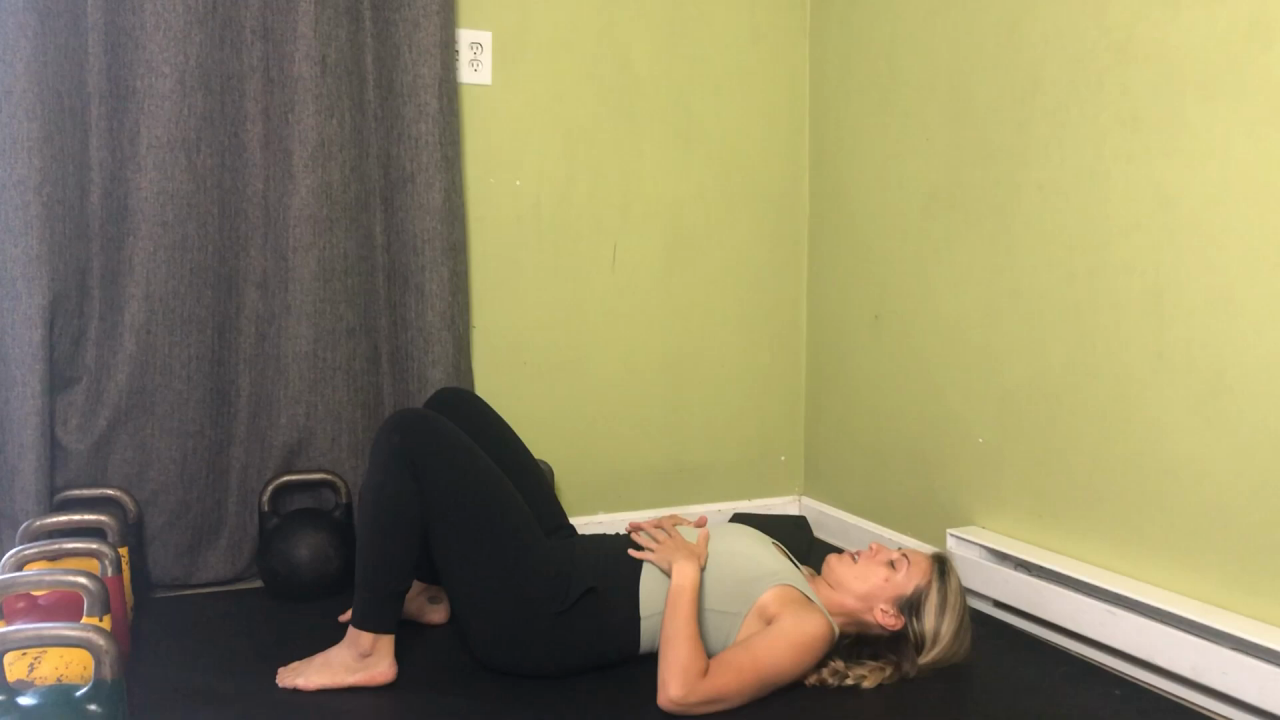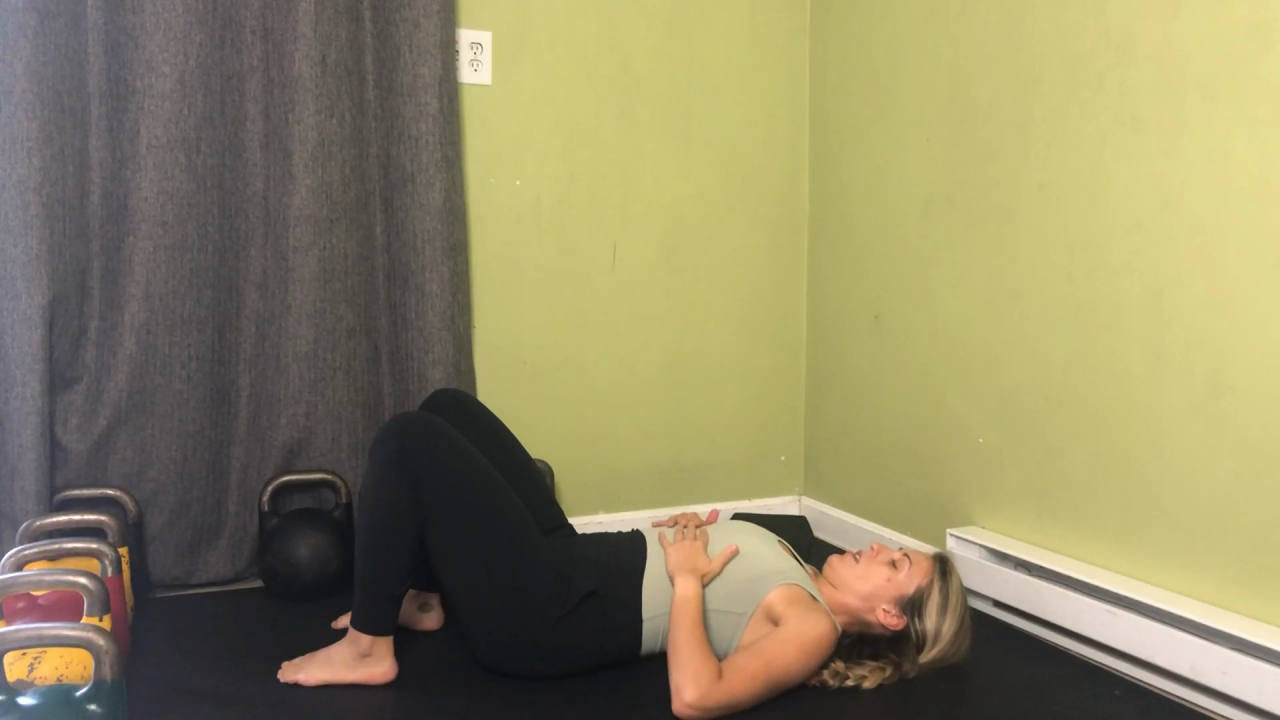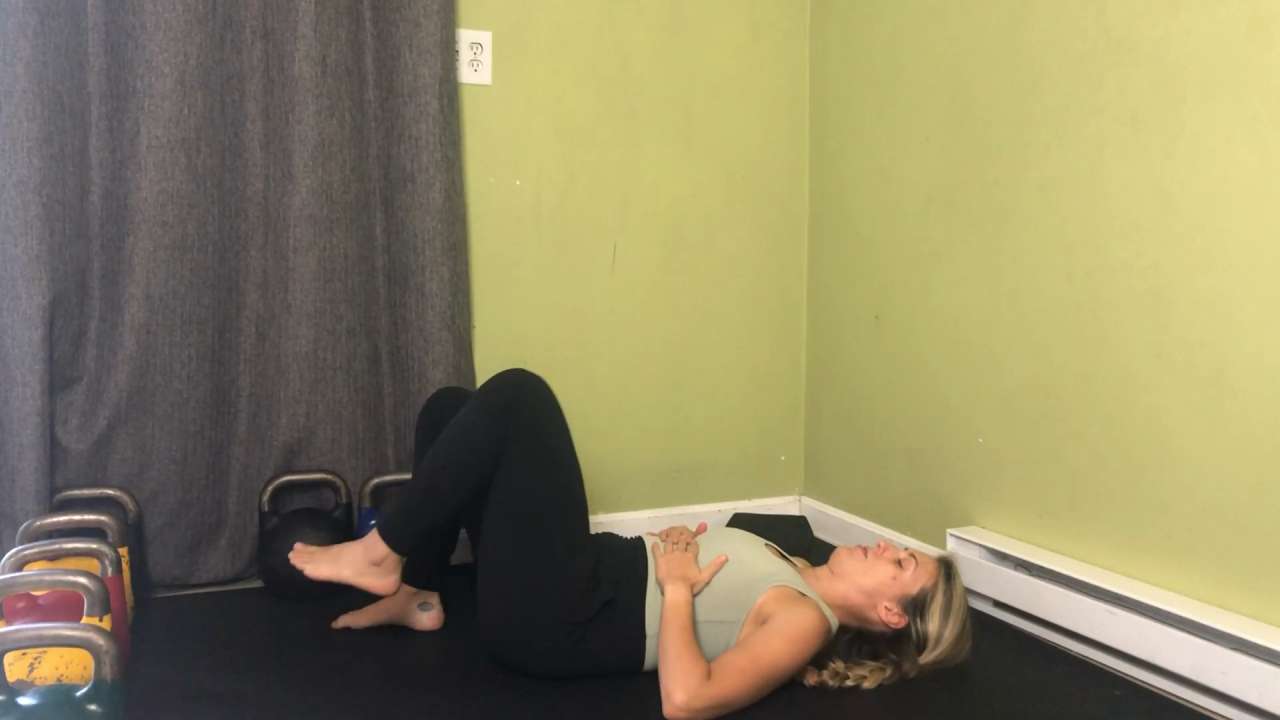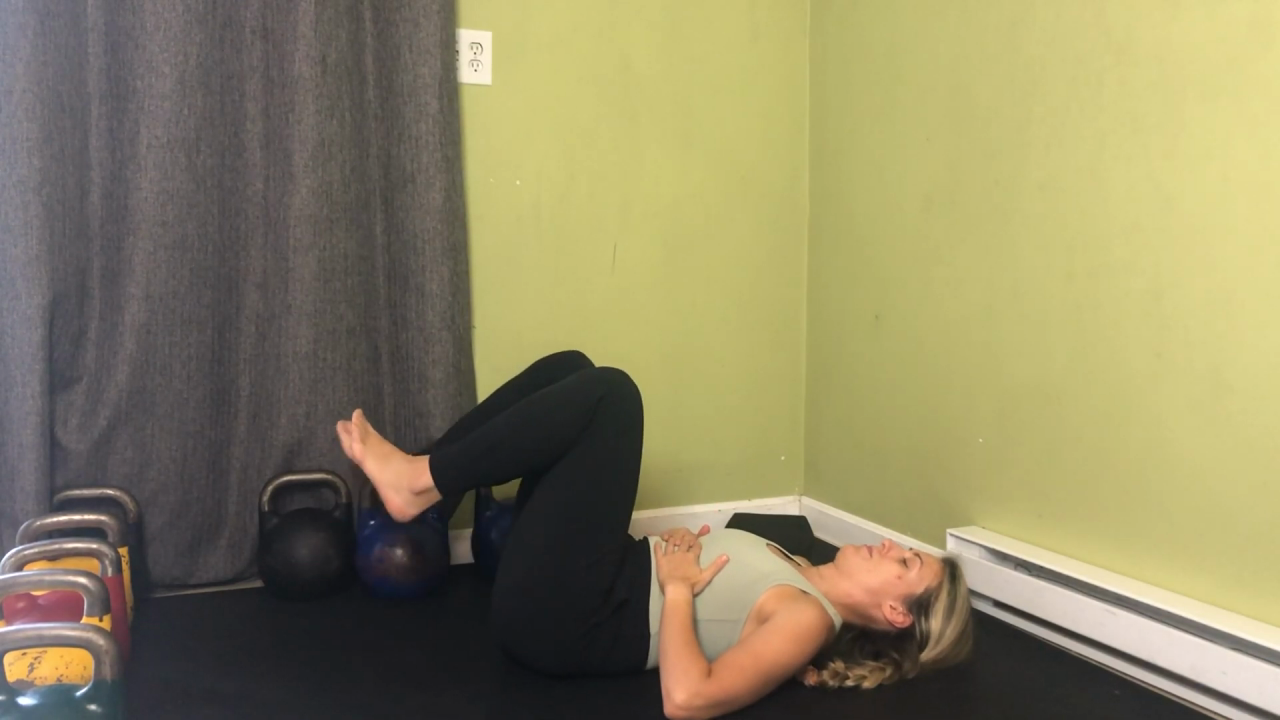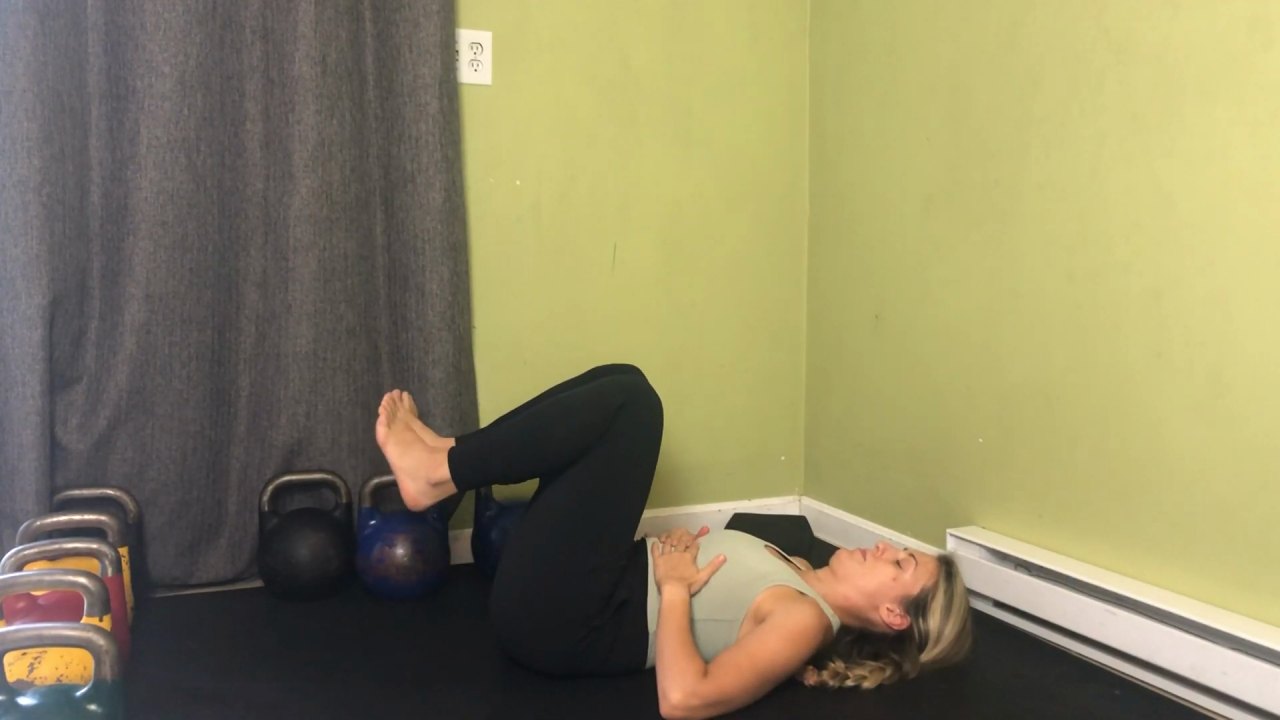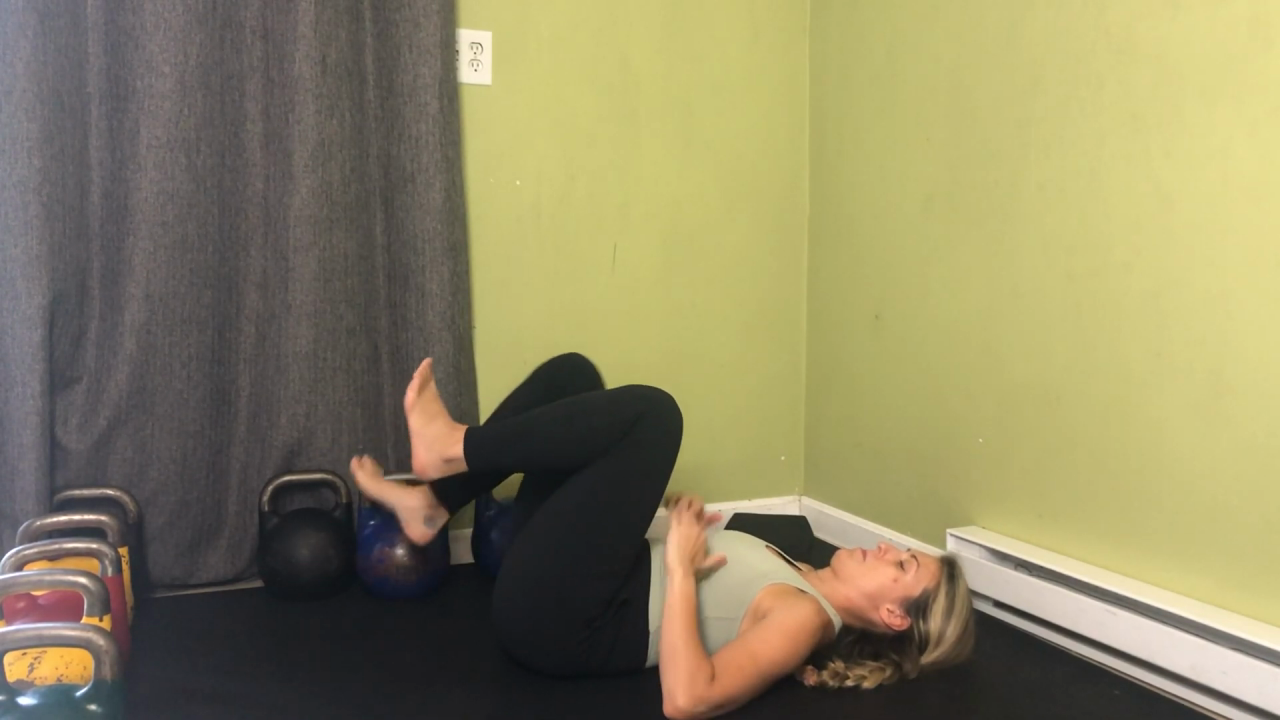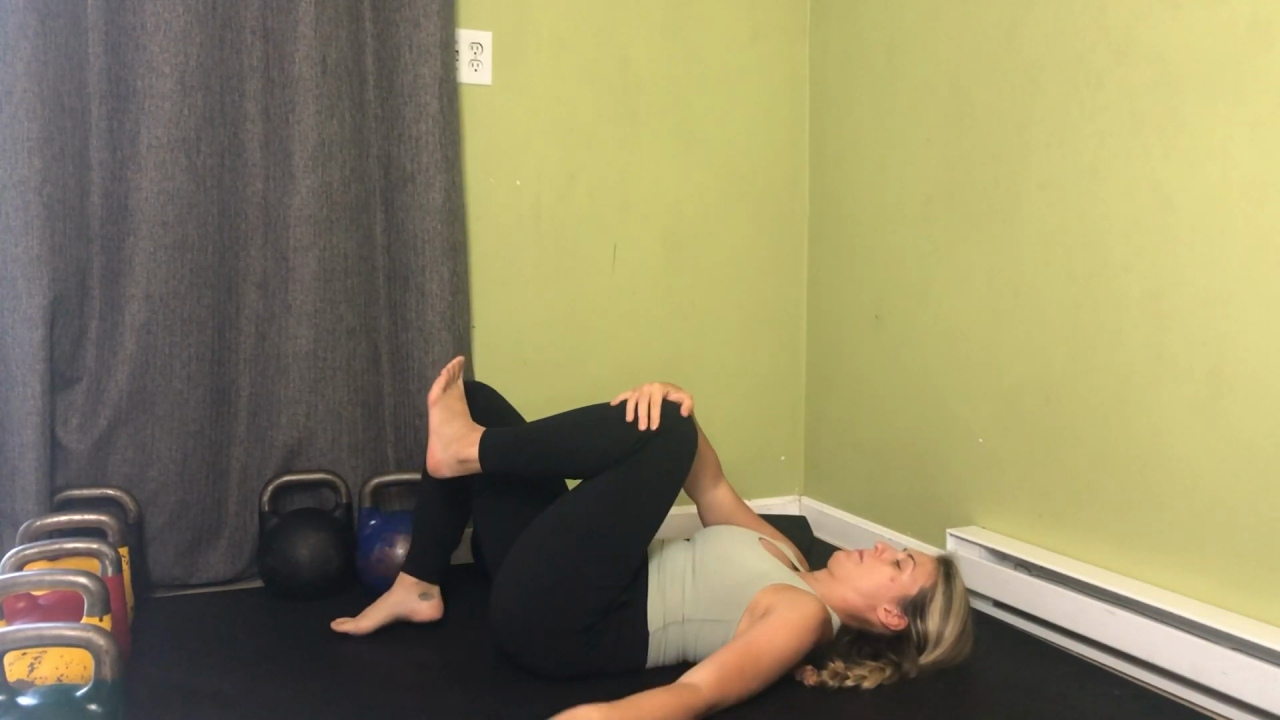
dt=0.5s
person 1, frame 1
left shoulder: (808, 629)
right shoulder: (798, 582)
left wrist: (684, 569)
right wrist: (675, 534)
left hip: (538, 617)
right hip: (567, 565)
left knee: (409, 437)
right knee: (452, 406)
left ankle: (367, 651)
right ankle: (426, 591)
person 1, frame 2
left shoulder: (813, 629)
right shoulder: (801, 580)
left wrist: (687, 579)
right wrist: (690, 533)
left hip: (539, 617)
right hip: (571, 562)
left knee: (405, 443)
right knee: (446, 408)
left ankle: (368, 647)
right ankle: (421, 597)
person 1, frame 3
left shoulder: (805, 623)
right shoulder: (796, 578)
left wrist: (675, 587)
right wrist: (677, 547)
left hip: (549, 620)
right hip: (603, 570)
left knee: (517, 395)
right knee: (451, 408)
left ankle: (382, 555)
right ankle: (415, 597)
person 1, frame 4
left shoulder: (808, 619)
right shoulder: (800, 577)
left wrist: (678, 586)
right wrist: (678, 549)
left hip: (557, 617)
right hip: (588, 585)
left knee: (607, 394)
right knee: (568, 371)
left ankle: (421, 482)
right ankle: (422, 477)
person 1, frame 5
left shoulder: (805, 620)
right shoulder: (797, 577)
left wrist: (674, 587)
right wrist: (677, 553)
left hip: (556, 618)
right hip: (561, 595)
left knee: (630, 403)
right knee: (623, 384)
left ankle: (439, 474)
right ankle: (452, 456)
person 1, frame 6
left shoulder: (805, 619)
right shoulder: (798, 578)
left wrist: (678, 569)
right wrist: (681, 528)
left hip: (553, 618)
right hip: (587, 583)
left knee: (652, 414)
right knee: (572, 374)
left ankle: (450, 451)
right ankle: (429, 501)
person 1, frame 7
left shoulder: (802, 617)
right shoulder: (785, 558)
right elbow: (709, 487)
right wrist: (673, 402)
left hip: (553, 619)
right hip: (553, 583)
left knee: (665, 435)
right knee: (472, 398)
left ankle: (467, 451)
right ankle: (418, 588)
